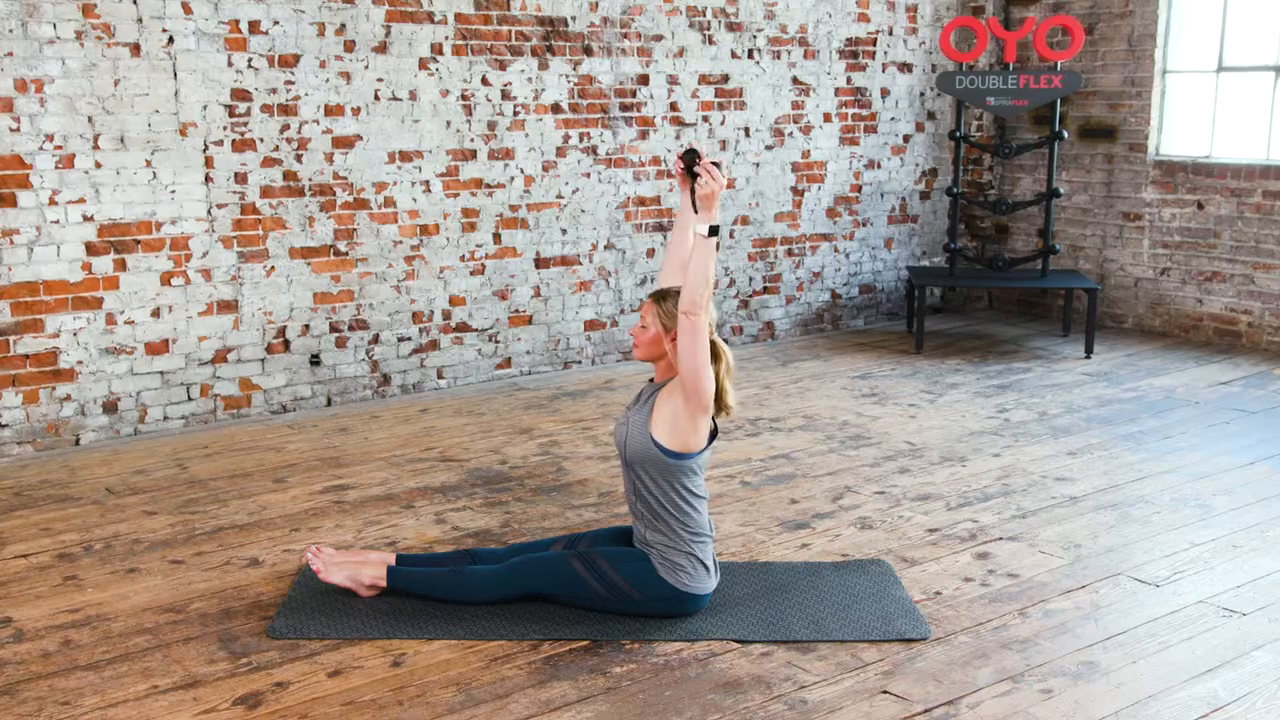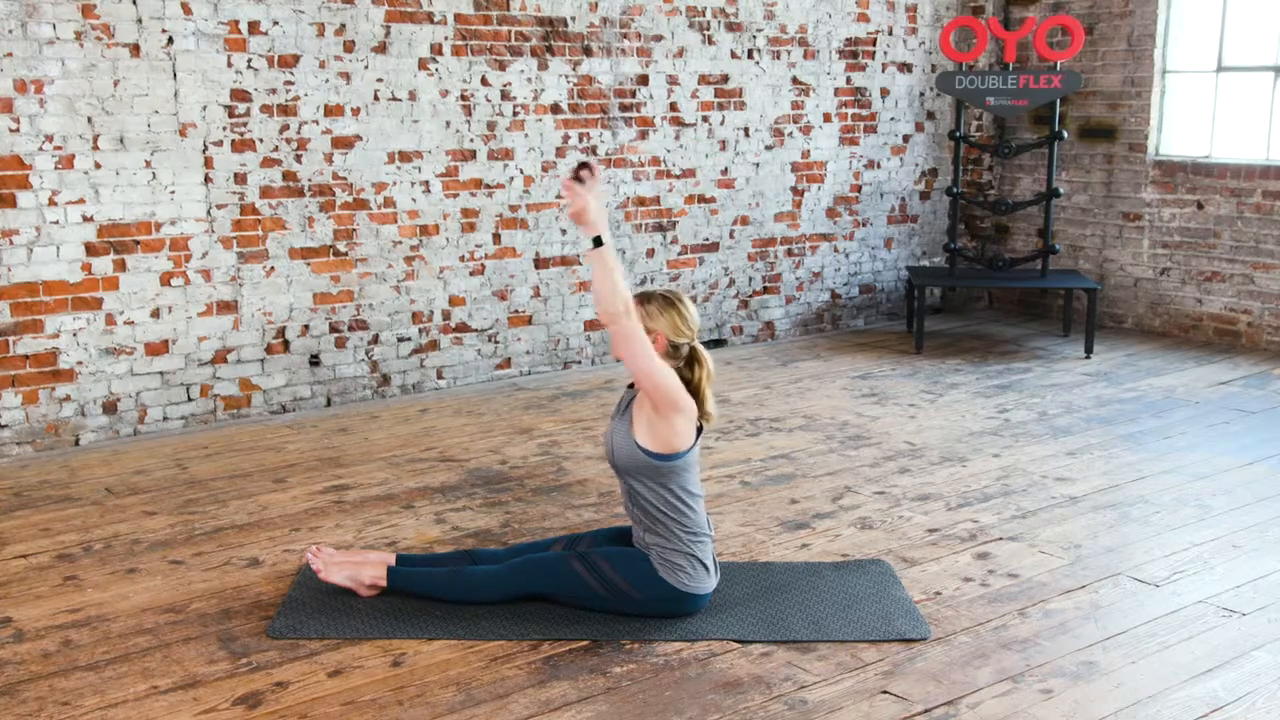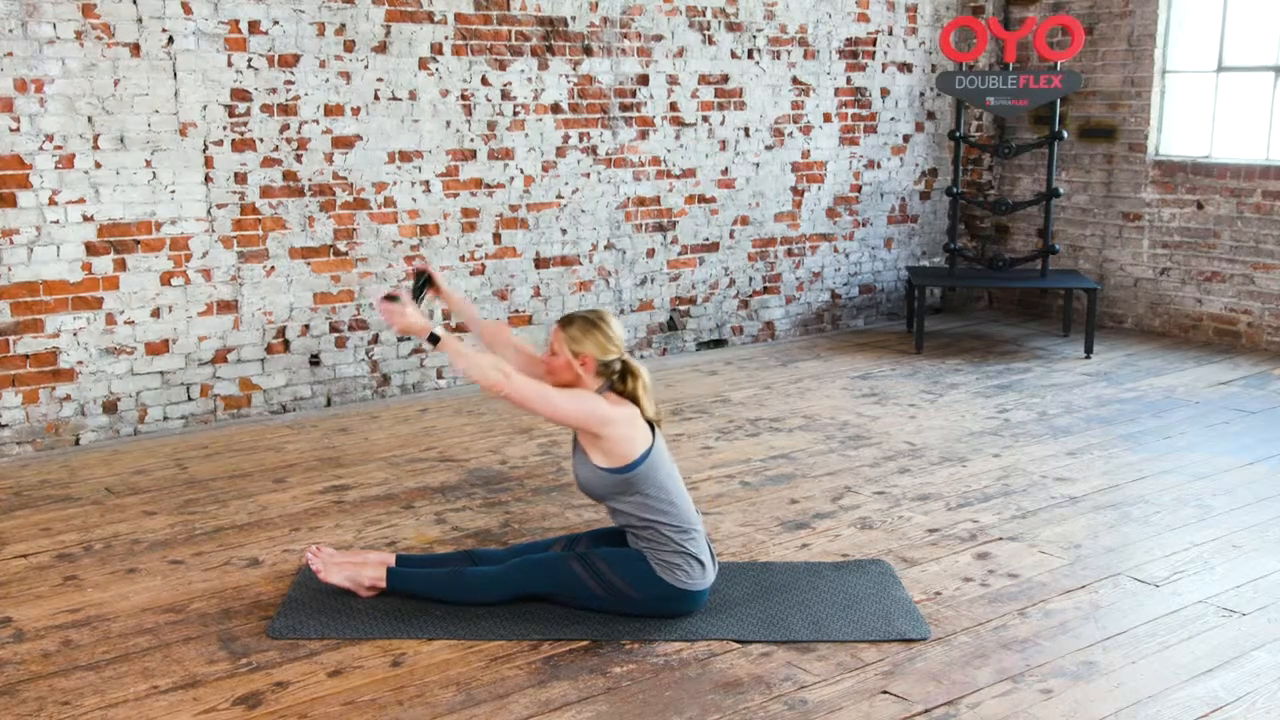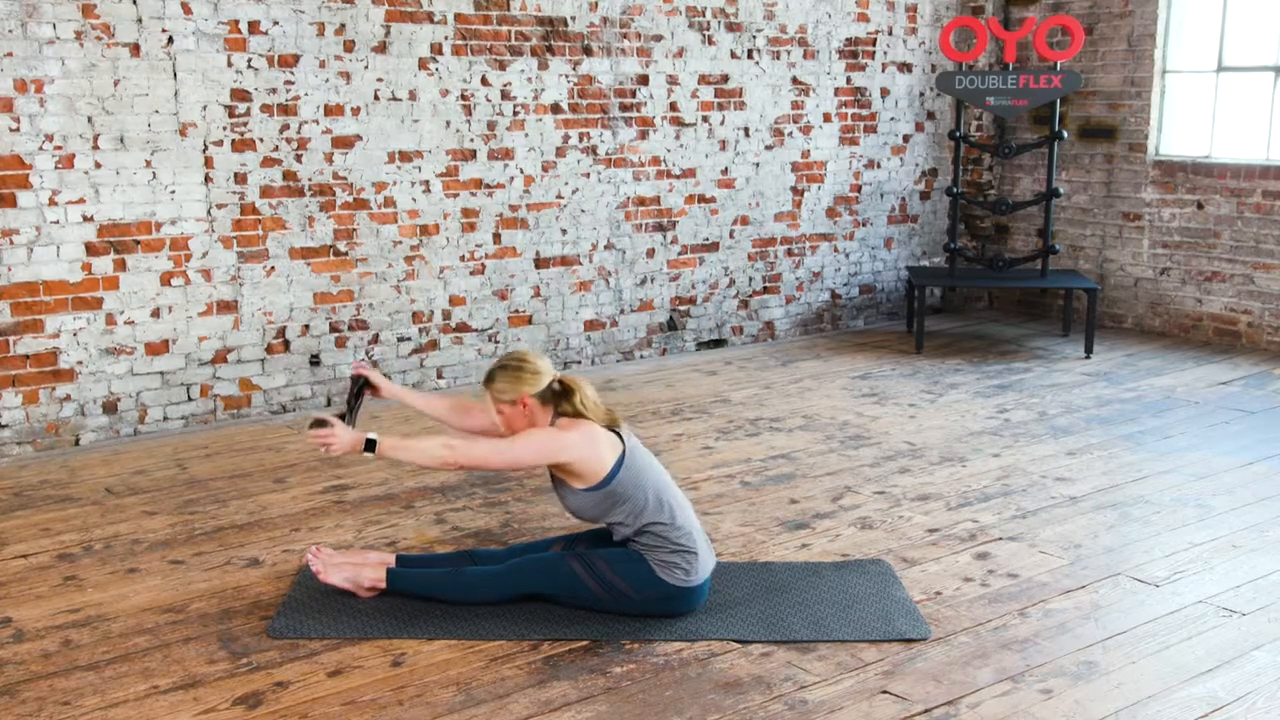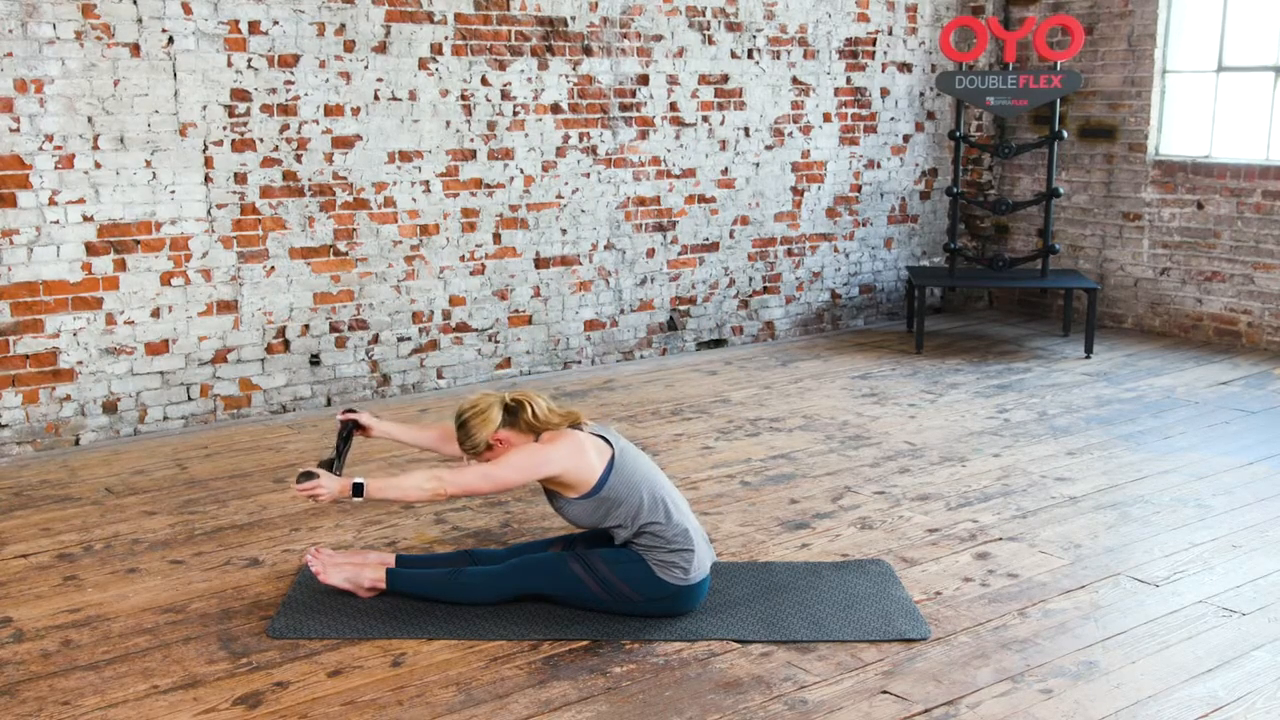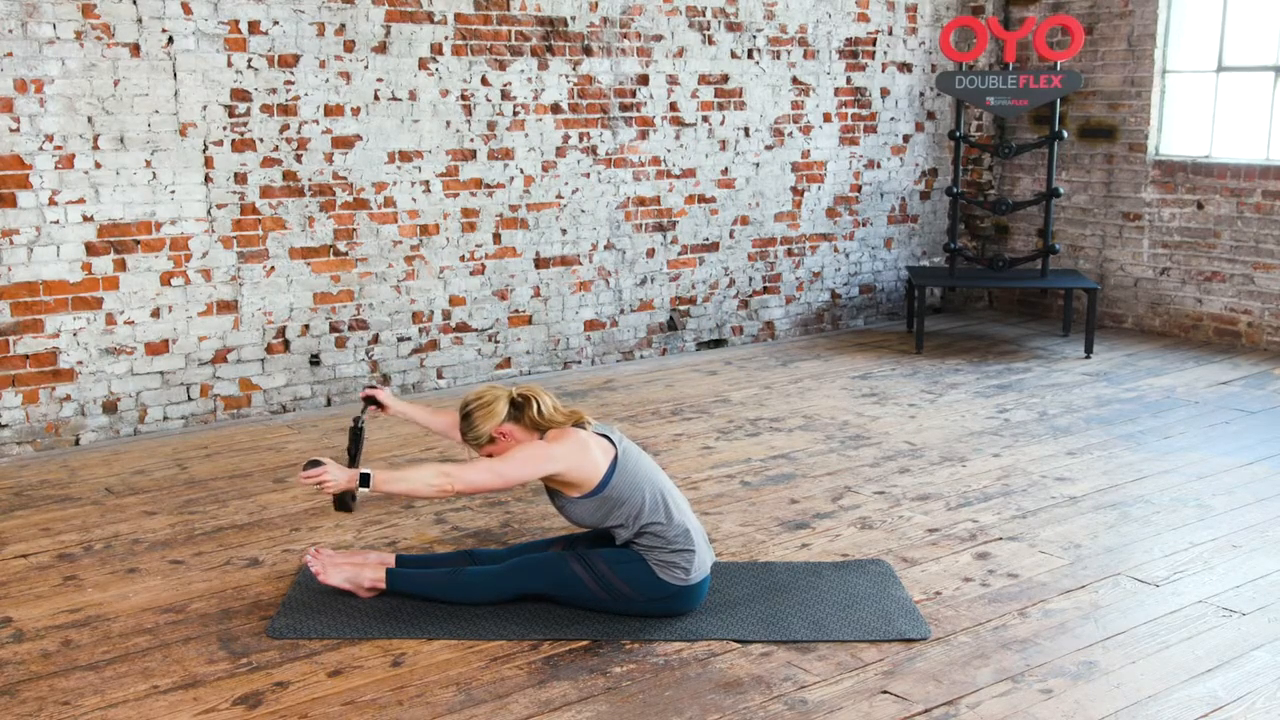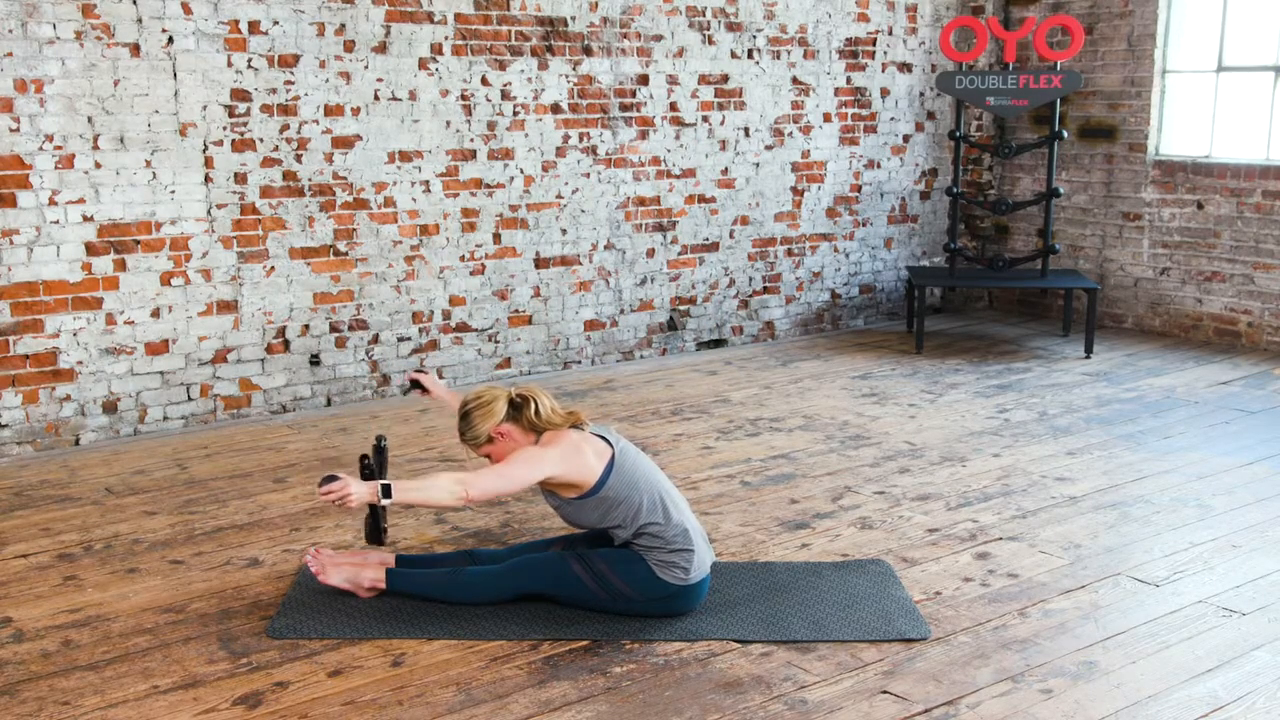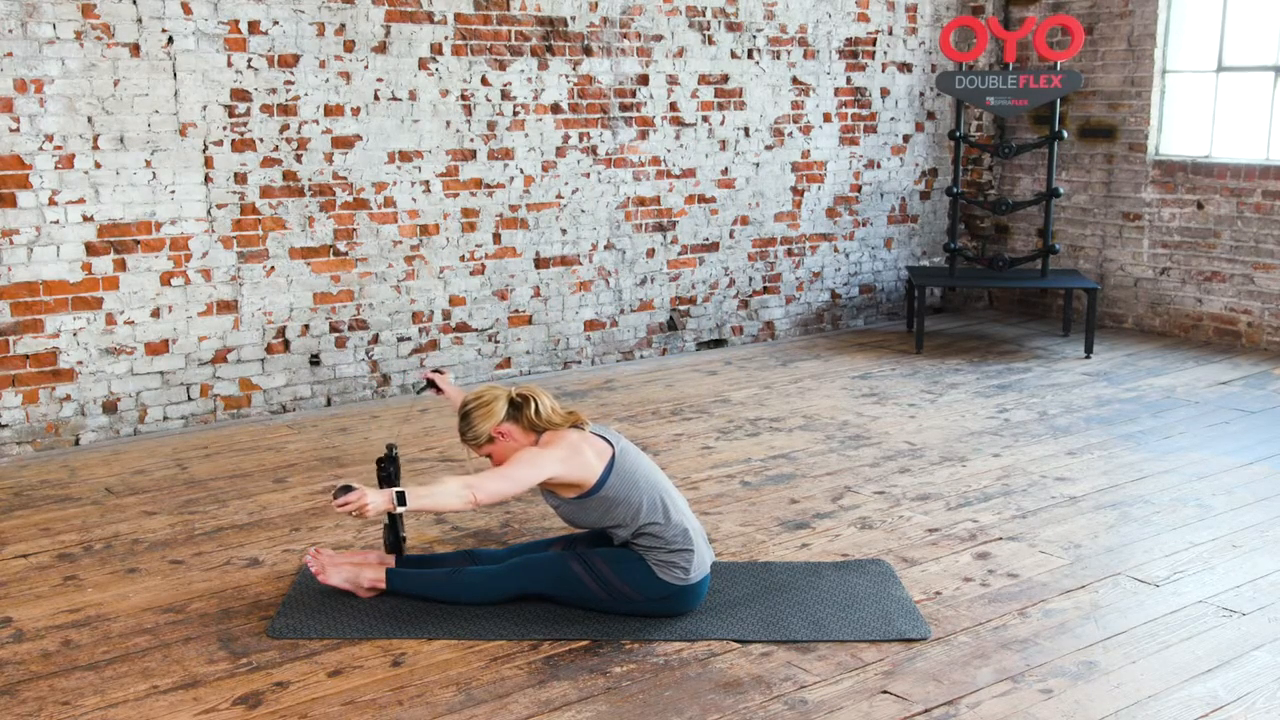
dt=0.5s
person 1, frame 1
left shoulder: (689, 401)
right shoulder: (665, 384)
left elbow: (692, 311)
right elbow: (671, 288)
left wrist: (708, 220)
right wrist: (686, 208)
left hip: (673, 579)
right hip: (654, 547)
left knee: (528, 575)
right knee: (518, 554)
left ankle: (379, 577)
right ankle: (383, 560)
person 1, frame 2
left shoulder: (670, 401)
right shoulder: (649, 388)
left elbow: (618, 317)
right elbow: (620, 308)
left wrist: (593, 230)
right wrist: (594, 222)
left hip: (674, 580)
right hip: (651, 547)
left knee: (527, 576)
right knee: (515, 556)
left ankle: (378, 577)
right ankle: (385, 561)
person 1, frame 3
left shoulder: (604, 414)
right shoulder: (596, 391)
left elbow: (502, 381)
right elbow: (515, 356)
left wrist: (425, 332)
right wrist: (453, 302)
left hip: (672, 581)
right hip: (656, 552)
left knee: (522, 578)
right knee: (512, 558)
left ankle: (378, 576)
right ankle: (384, 564)
person 1, frame 4
left shoulder: (567, 439)
right shoulder: (562, 418)
left elbow: (453, 454)
right elbow: (466, 415)
left wrist: (362, 442)
right wrist: (391, 389)
left hip: (671, 578)
right hip: (651, 549)
left knee: (523, 577)
right knee: (509, 558)
left ankle: (378, 577)
right ankle: (385, 561)
person 1, frame 5
left shoulder: (553, 452)
right shoulder: (552, 430)
left elbow: (442, 485)
right elbow: (450, 441)
left wrist: (348, 487)
right wrist: (379, 427)
left hip: (670, 577)
right hip: (653, 547)
left knee: (522, 577)
right knee: (504, 557)
left ankle: (377, 578)
right ankle: (384, 562)
person 1, frame 6
left shoulder: (556, 450)
right shoulder: (556, 428)
left elbow: (449, 480)
right elbow: (463, 426)
left wrist: (356, 478)
right wrist: (397, 407)
left hip: (670, 578)
right hip: (651, 549)
left knee: (523, 576)
right knee: (507, 558)
left ankle: (377, 578)
right ankle: (385, 563)
person 1, frame 7
left shoulder: (554, 452)
right shoulder: (560, 431)
left elbow: (463, 488)
right elbow: (489, 417)
left wrist: (373, 490)
right wrist: (441, 393)
left hip: (669, 578)
right hip: (657, 550)
left knee: (522, 576)
right knee: (506, 557)
left ankle: (375, 577)
right ankle: (384, 561)
person 1, frame 8
left shoulder: (555, 453)
right shoulder: (560, 432)
left elbow: (472, 492)
right elbow: (492, 416)
left wrist: (387, 499)
right wrist: (453, 393)
left hip: (669, 579)
right hip: (651, 549)
left knee: (522, 576)
right knee: (506, 557)
left ankle: (376, 579)
right ankle: (386, 561)
